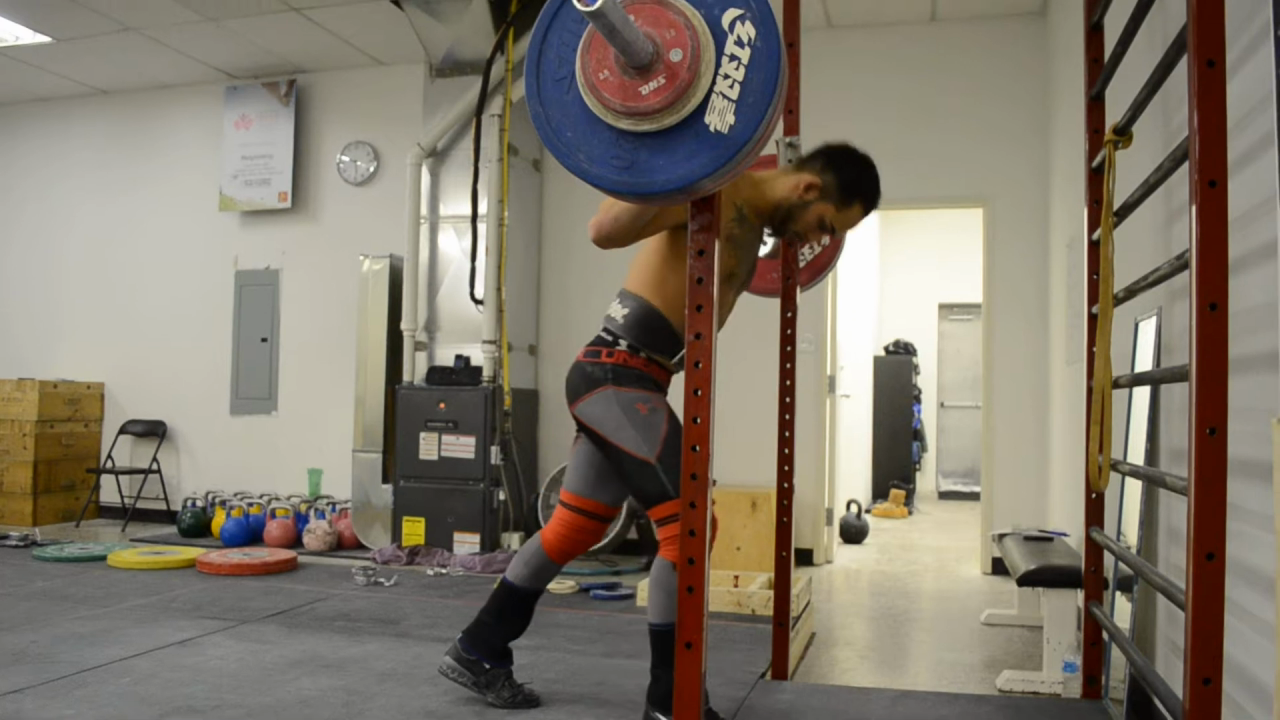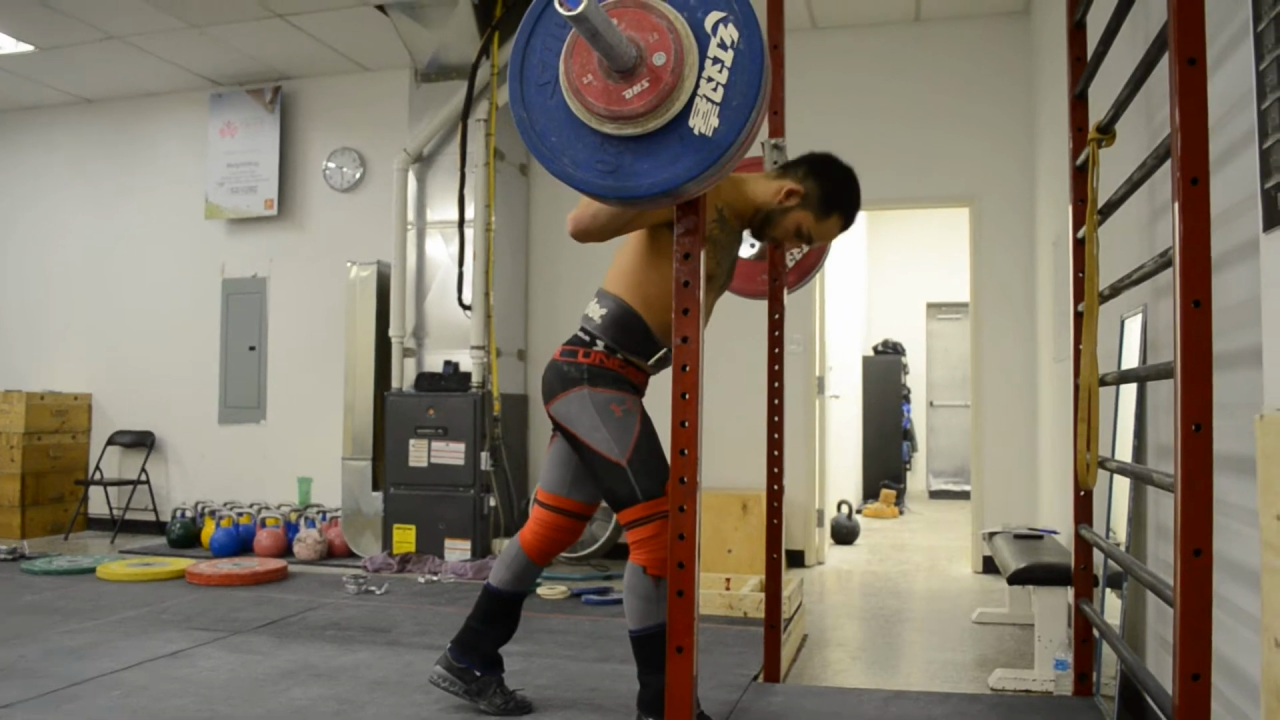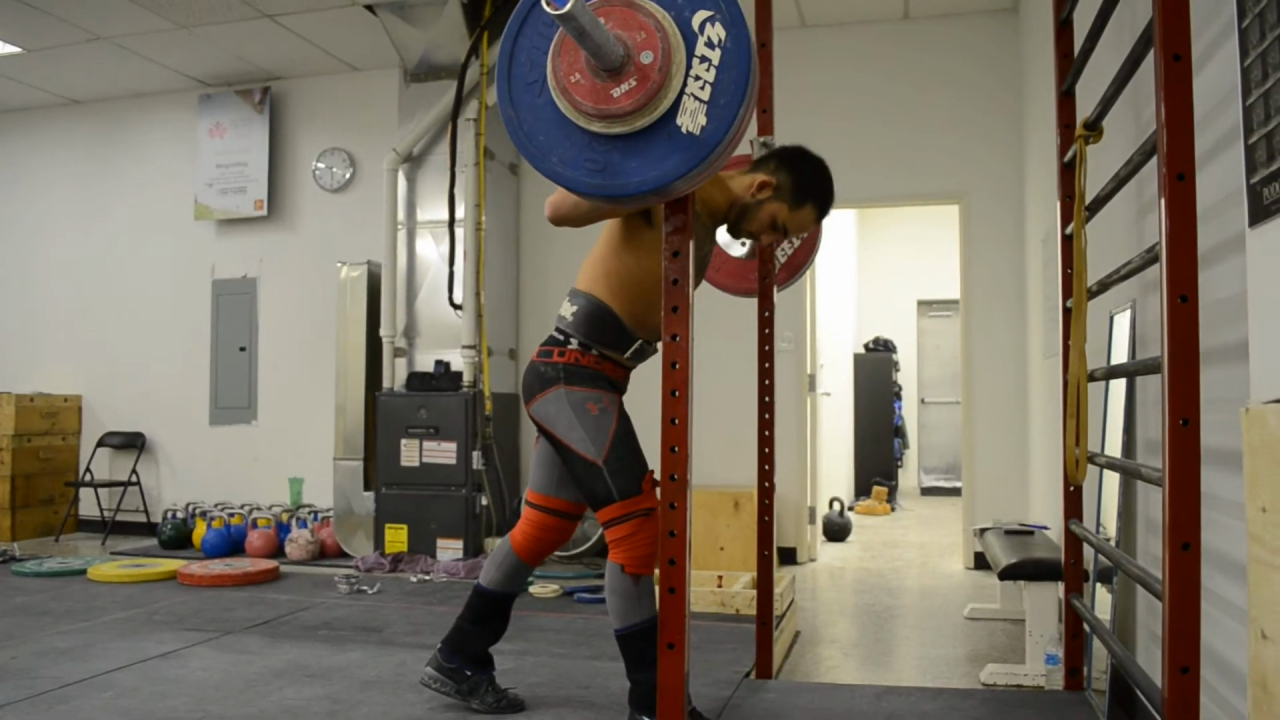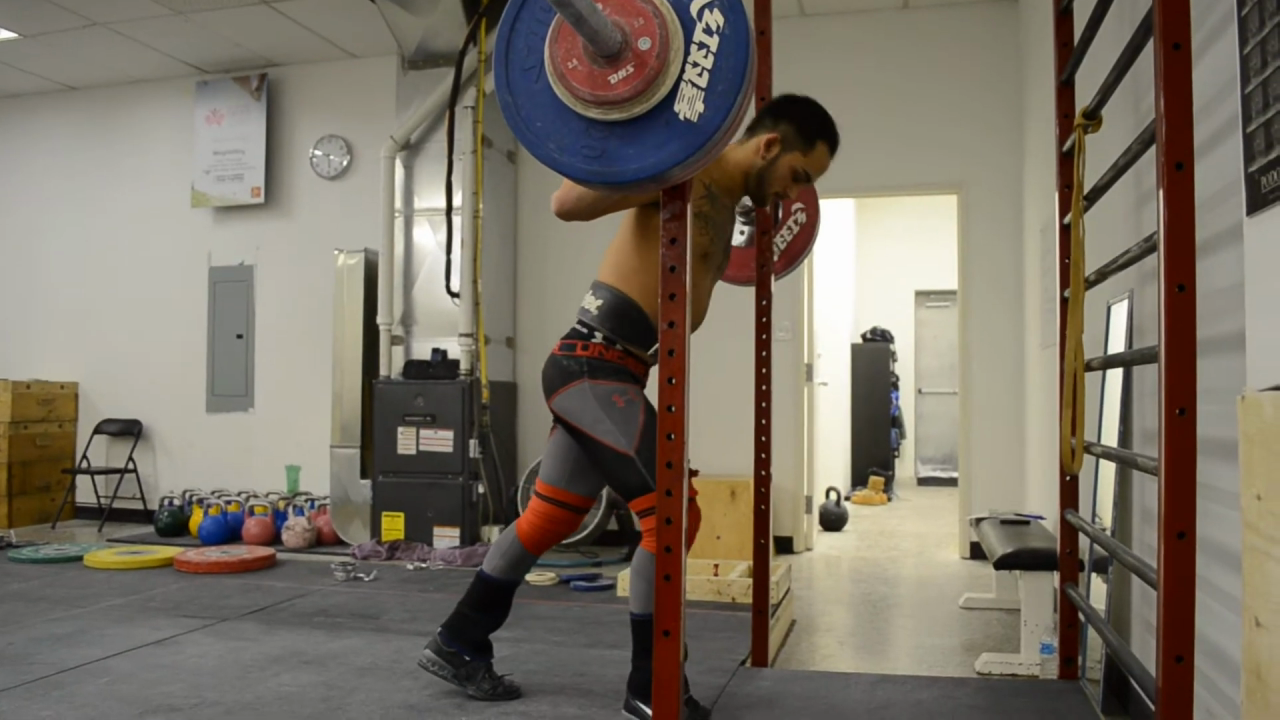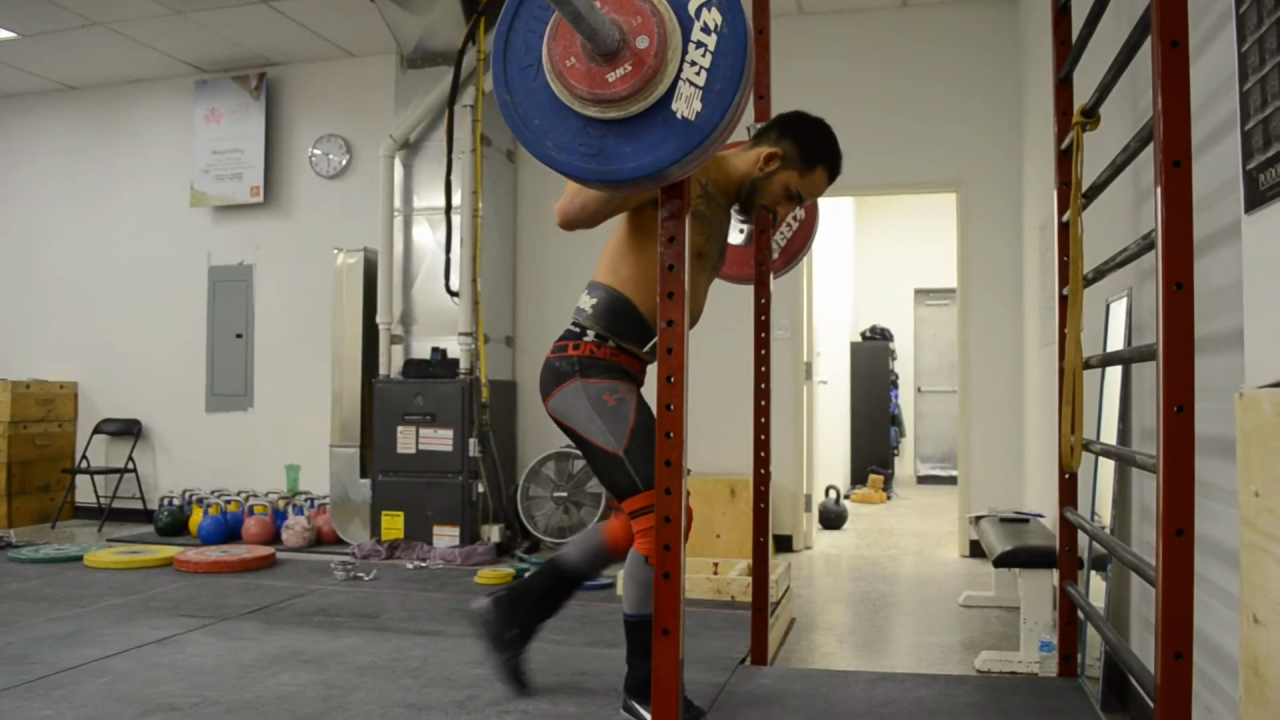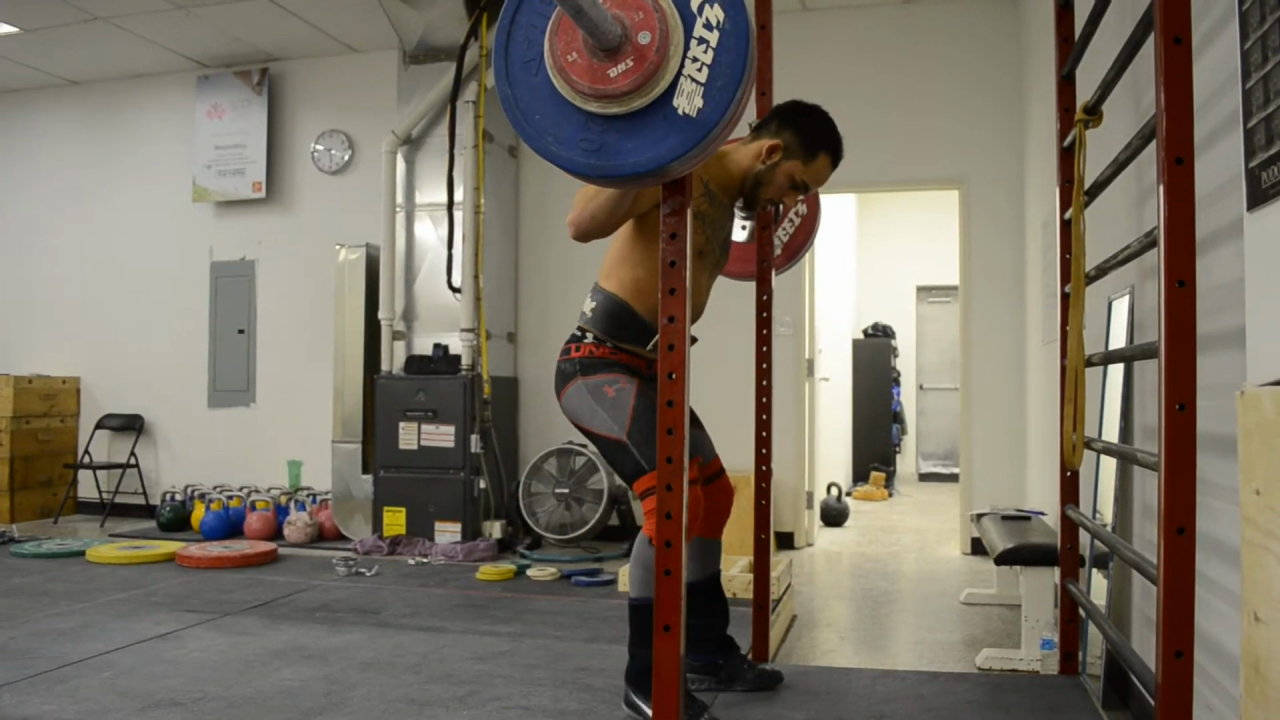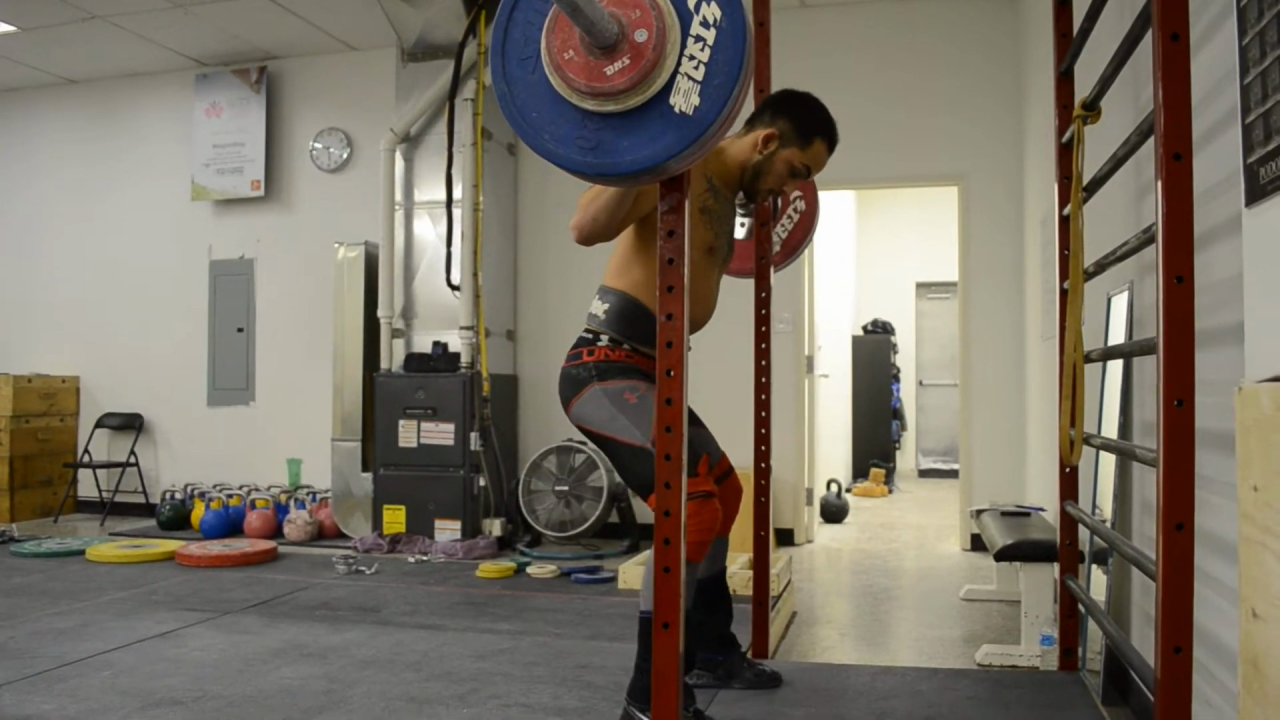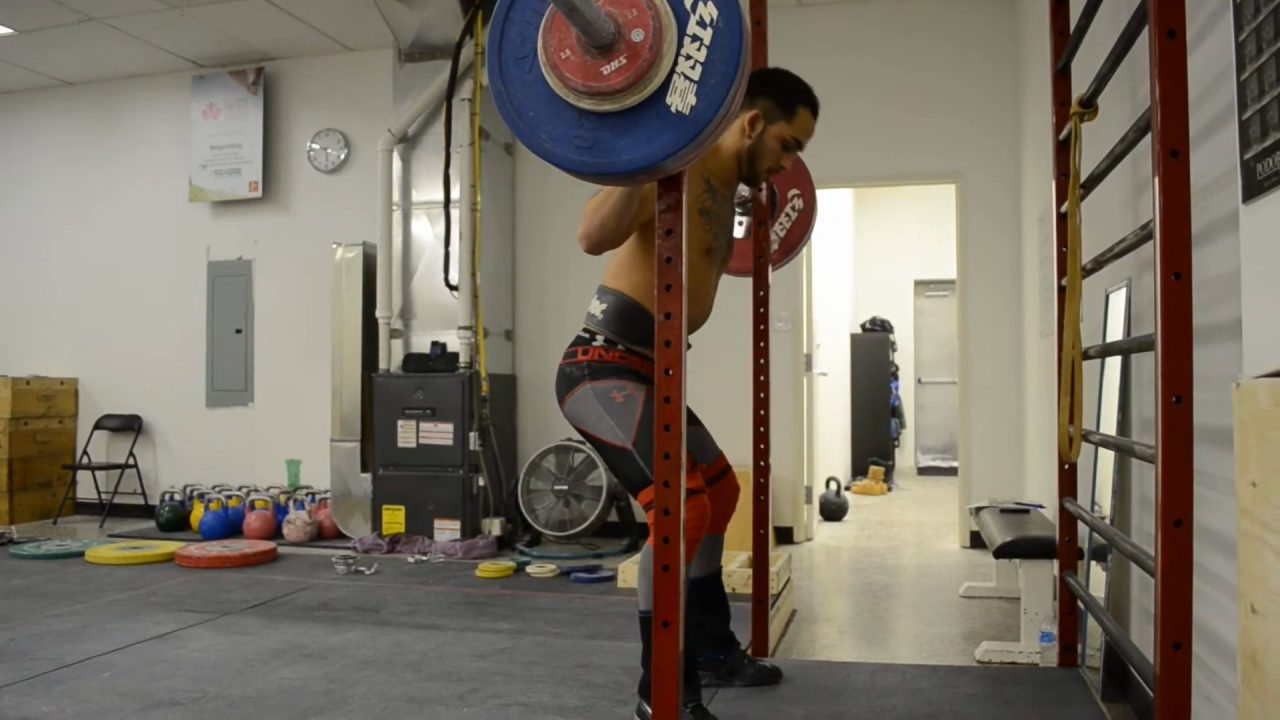
dt=0.5s
person 1, frame 1
left shoulder: (748, 216)
right shoulder: (714, 189)
right elbow: (606, 230)
left hip: (623, 378)
right hip: (615, 373)
left knee: (575, 526)
right knee: (685, 524)
left ankle: (477, 652)
person 1, frame 2
left shoulder: (728, 220)
right elbow: (583, 223)
left hip: (599, 378)
right hip: (593, 375)
left knee: (552, 526)
right knee: (658, 530)
left ankle: (468, 661)
person 1, frame 3
left shoulder: (703, 217)
right elbow: (560, 208)
left hip: (587, 377)
right hip: (570, 372)
left knee: (543, 528)
right knee: (636, 526)
left ankle: (458, 660)
person 1, frame 4
left shoulder: (722, 198)
right elbow: (566, 202)
left hip: (599, 370)
right hip: (592, 366)
left knee: (551, 517)
left ankle: (457, 645)
person 1, frame 5
left shoulder: (719, 201)
right shoulder: (682, 169)
right elbow: (570, 211)
left hip: (606, 369)
right hip: (589, 364)
left knee: (641, 521)
right knee: (660, 517)
left ankle: (513, 613)
person 1, frame 6
left shoulder: (724, 196)
right elbow: (583, 222)
left hip: (639, 367)
right hip: (598, 364)
left knee: (711, 497)
left ankle: (708, 656)
person 1, frame 7
left shoulder: (723, 191)
right shoulder: (683, 166)
right elbow: (586, 227)
left wrist: (757, 215)
left hip: (639, 370)
right hip: (605, 369)
left knee: (721, 495)
right knee: (691, 509)
left ankle: (709, 650)
person 1, frame 8
left shoulder: (721, 187)
right shoulder: (681, 165)
right elbow: (593, 235)
left wrist: (747, 214)
left hip: (639, 369)
right hip: (602, 367)
left knee: (716, 492)
right knee: (679, 505)
left ankle: (712, 650)
